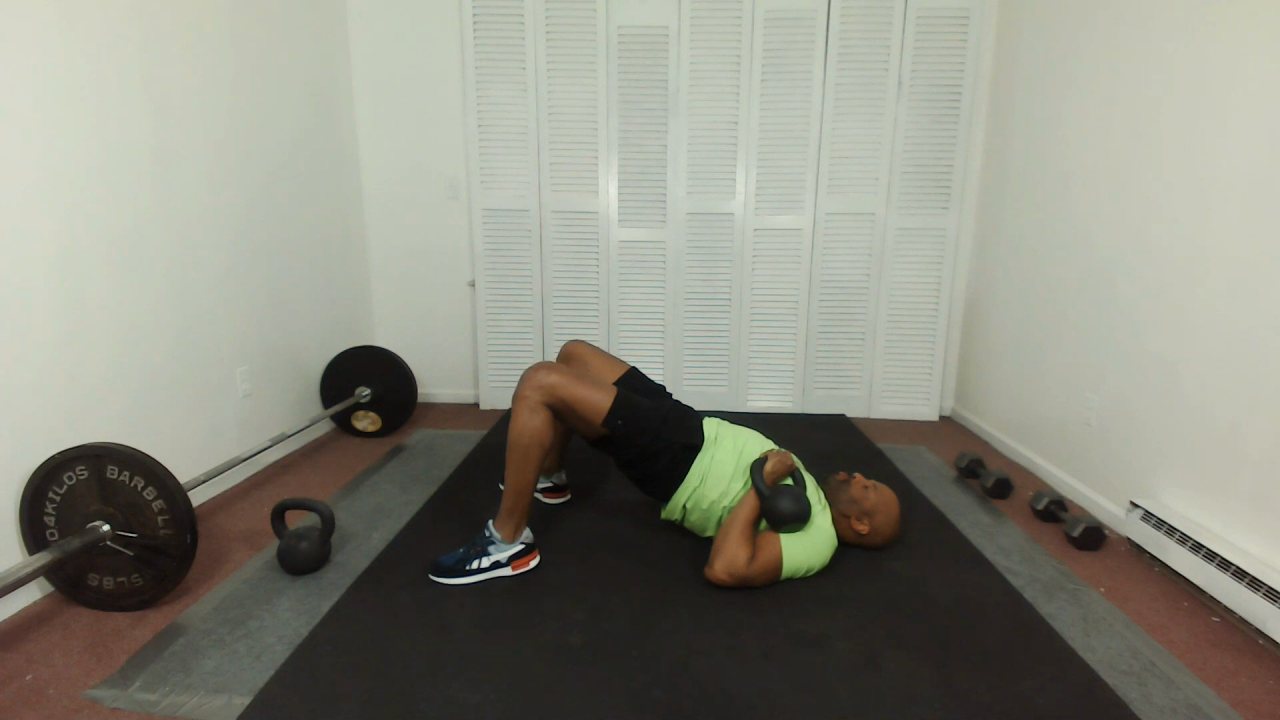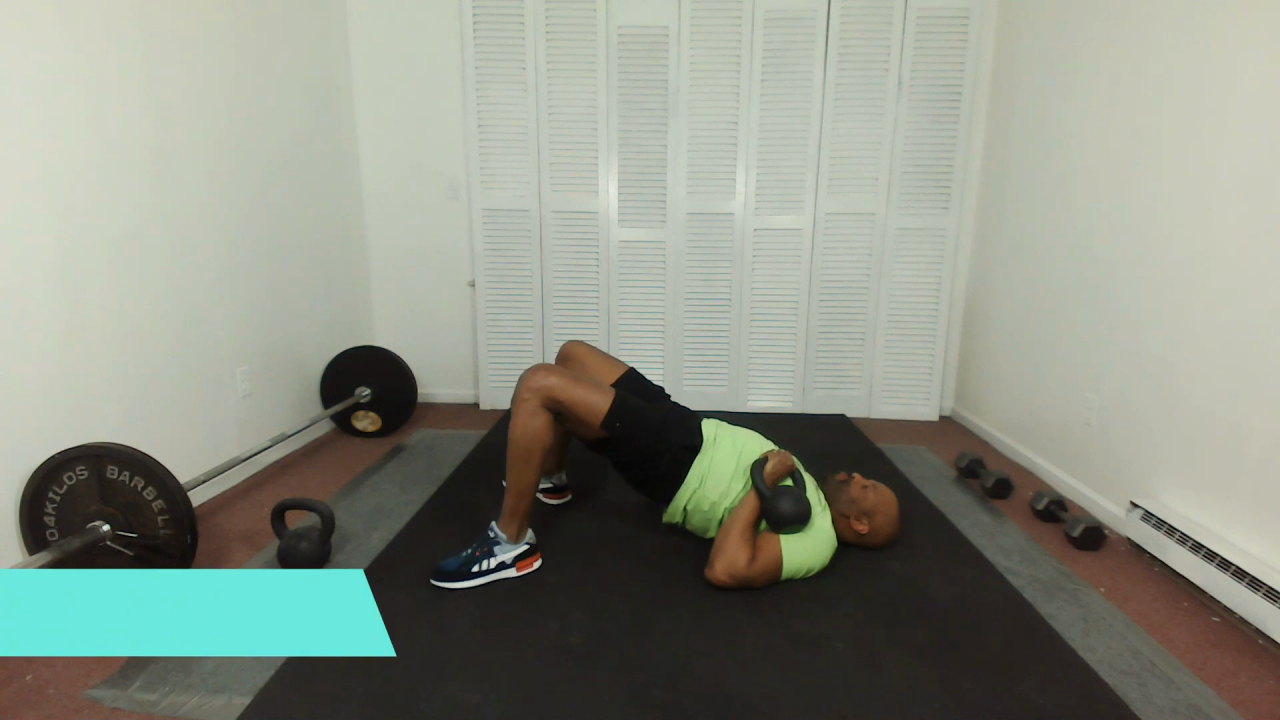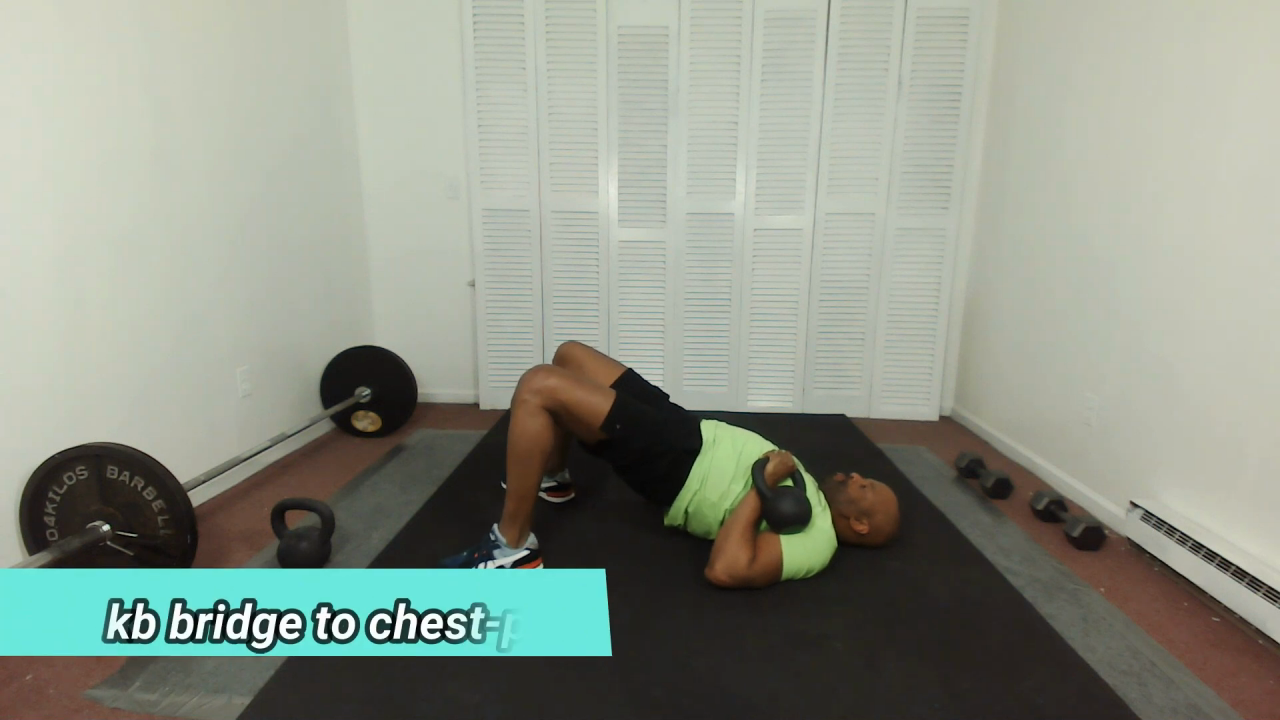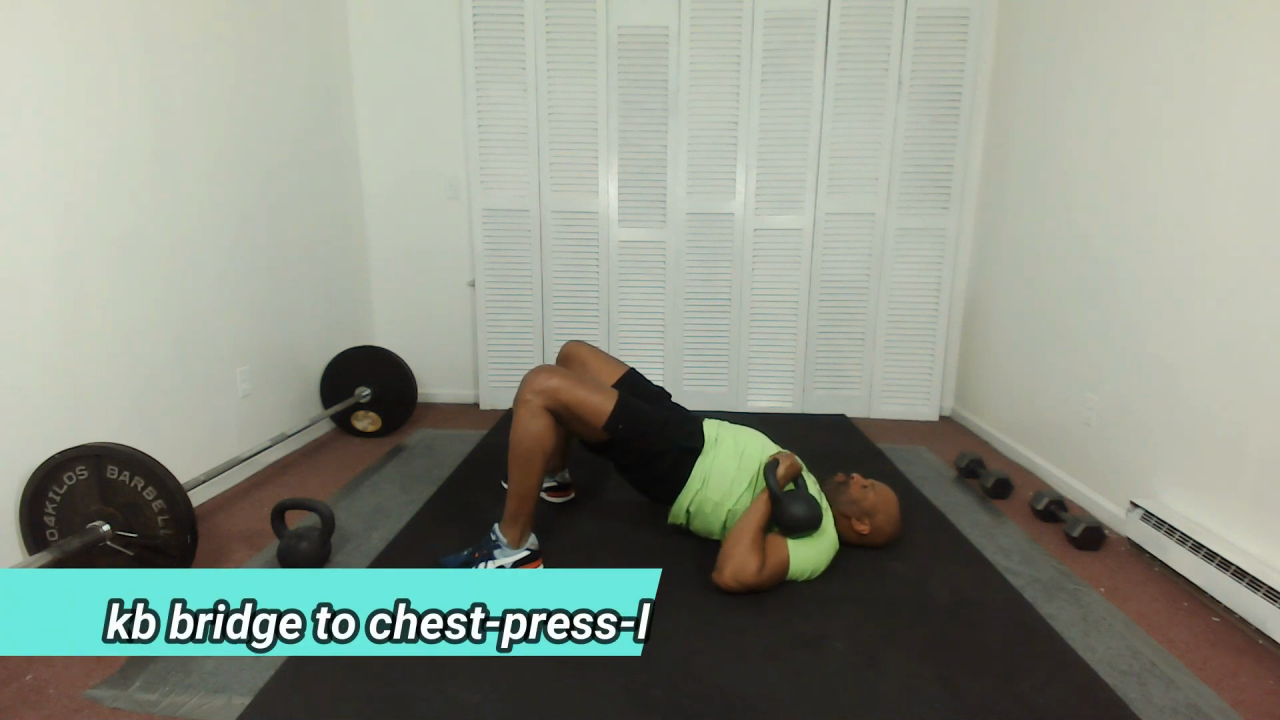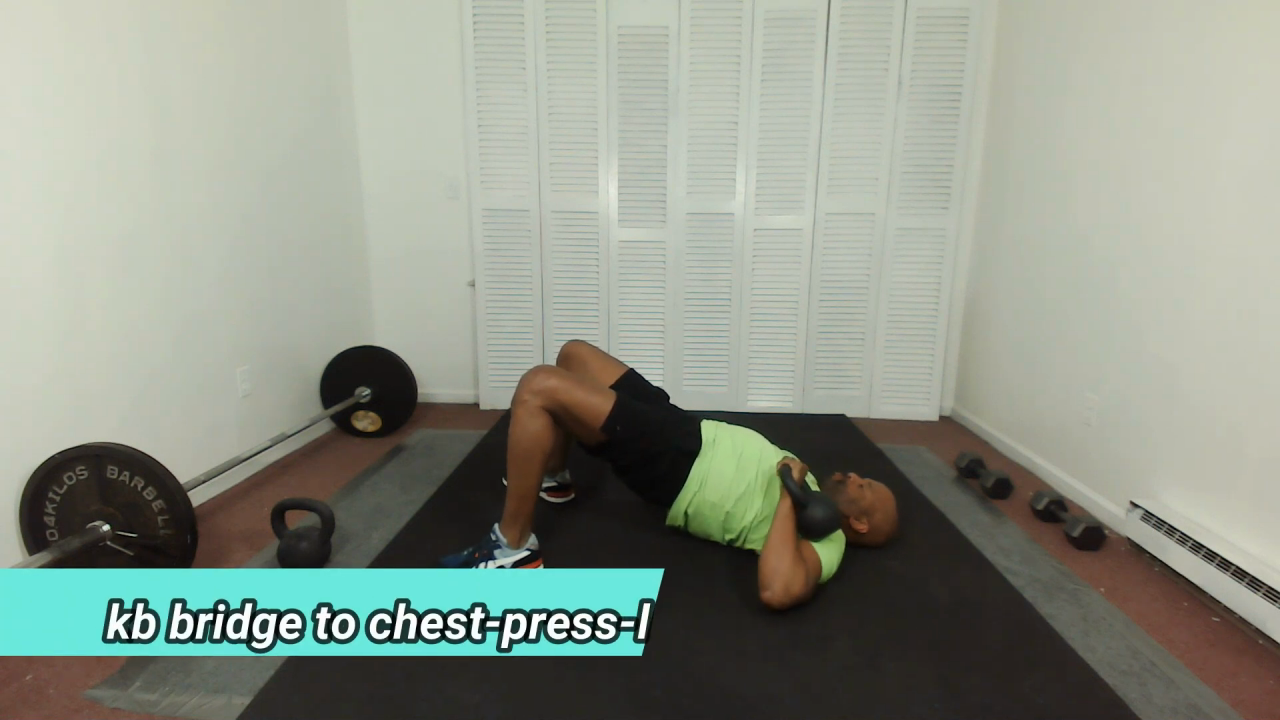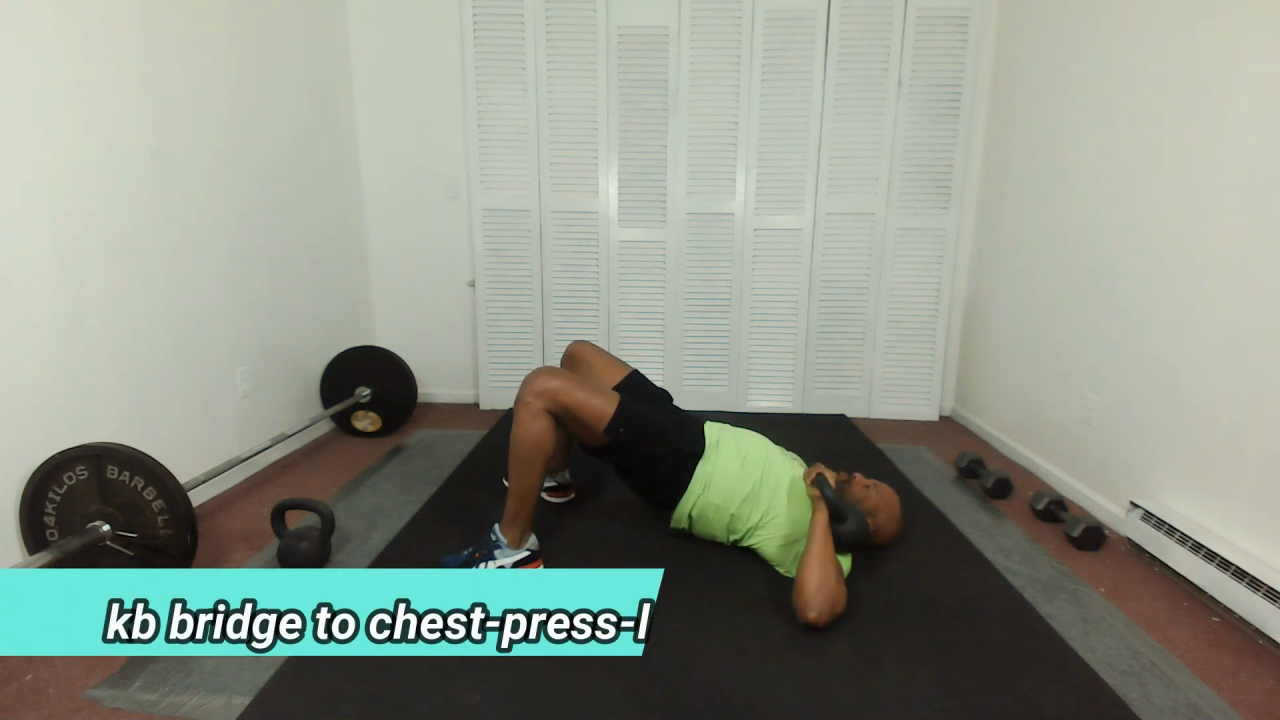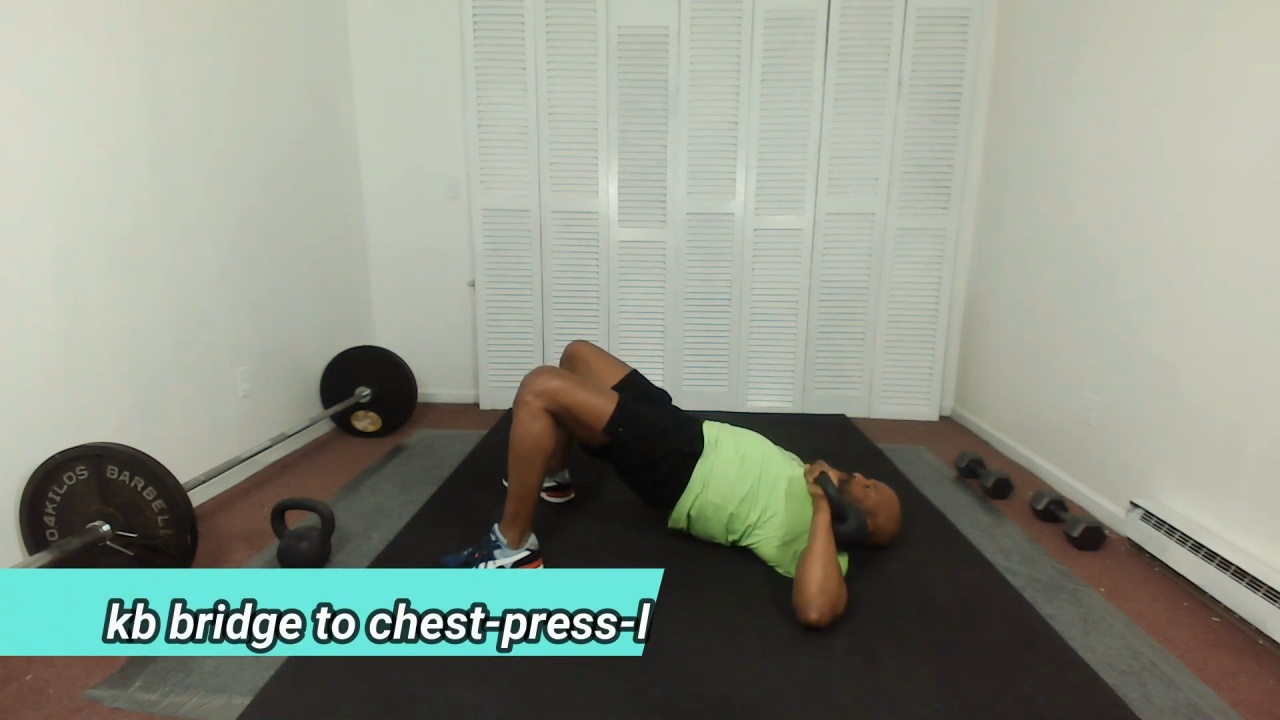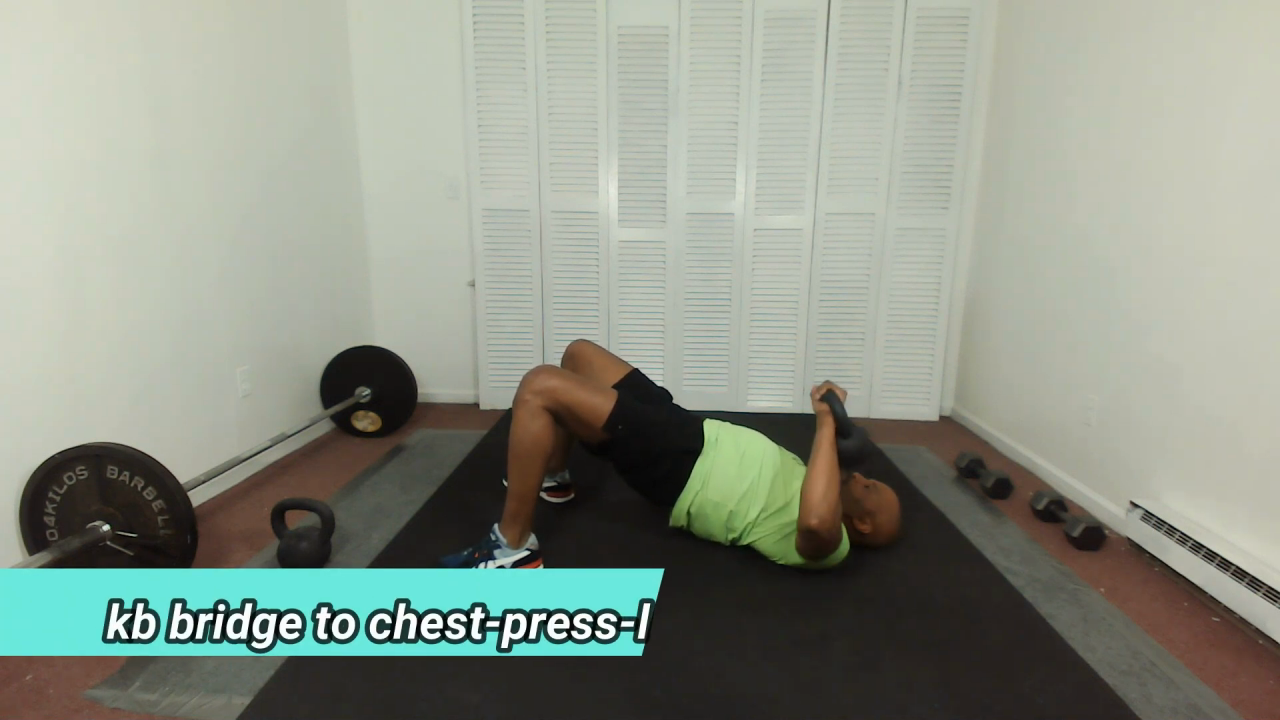
dt=0.4s
person 1, frame 1
left shoulder: (814, 541)
right shoulder: (810, 492)
left elbow: (723, 568)
left wrist: (763, 484)
left hip: (674, 461)
right hip: (691, 430)
left knee: (540, 382)
right knee: (574, 354)
left ankle: (508, 541)
right ankle: (549, 478)
person 1, frame 2
left shoulder: (815, 540)
right shoulder: (810, 494)
left elbow: (724, 569)
left wrist: (763, 484)
left hip: (672, 462)
right hip: (689, 431)
left knee: (538, 384)
right knee: (573, 353)
left ankle: (511, 542)
right ankle: (550, 478)
person 1, frame 3
left shoulder: (815, 540)
right shoulder: (811, 493)
left elbow: (723, 569)
left wrist: (762, 484)
left hip: (673, 466)
right hip: (687, 432)
left knee: (538, 386)
right knee: (569, 355)
left ankle: (512, 547)
right ankle: (552, 477)
person 1, frame 4
left shoulder: (817, 541)
right shoulder: (812, 493)
left elbow: (732, 573)
left wrist: (772, 487)
left hip: (675, 463)
right hip: (690, 432)
left knee: (541, 387)
right knee: (574, 353)
left ankle: (513, 546)
right ankle: (552, 477)
person 1, frame 5
left shoulder: (825, 543)
right shoulder: (813, 494)
left elbow: (777, 590)
left wrist: (786, 494)
left hip: (673, 465)
right hip: (687, 433)
left knee: (538, 387)
right knee: (573, 353)
left ankle: (513, 545)
right ankle: (552, 478)
person 1, frame 6
left shoulder: (828, 544)
right shoulder: (808, 484)
left elbow: (815, 609)
left wrist: (821, 508)
left hip: (677, 467)
right hip: (691, 434)
left knee: (542, 389)
right knee: (579, 354)
left ankle: (513, 545)
right ankle: (553, 478)
person 1, frame 7
left shoulder: (826, 544)
right shoulder: (813, 498)
left elbow: (816, 610)
left wrist: (823, 506)
left hip: (676, 468)
right hip: (688, 434)
left knee: (540, 389)
right knee: (578, 353)
left ankle: (513, 545)
right ankle: (552, 478)
person 1, frame 8
left shoulder: (829, 538)
right shoulder: (813, 482)
left elbow: (816, 516)
left wrist: (827, 422)
left hip: (677, 466)
right hip: (691, 432)
left knee: (539, 388)
right knee: (579, 352)
left ankle: (513, 545)
right ankle: (552, 477)
